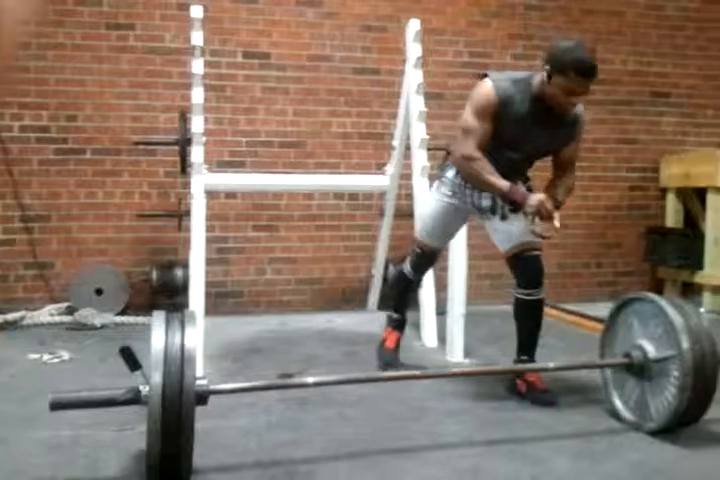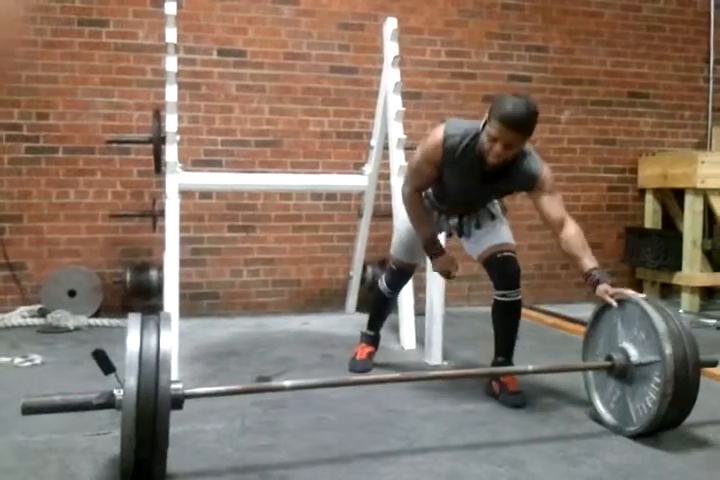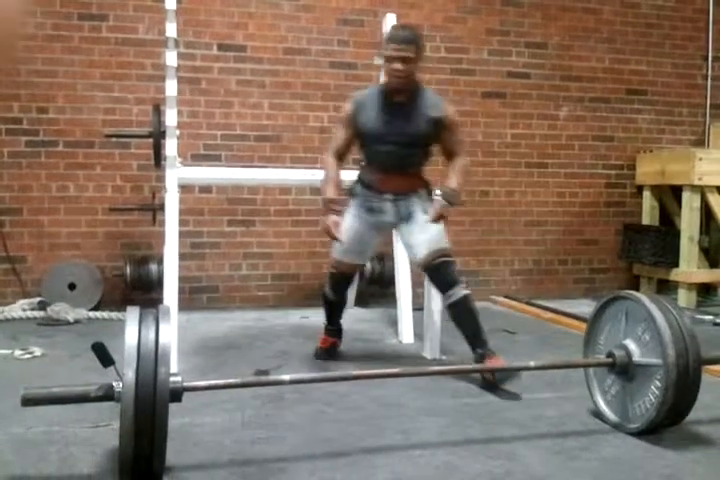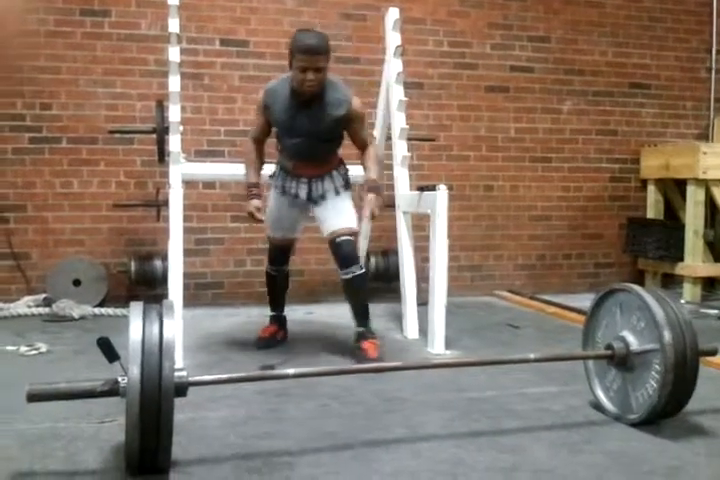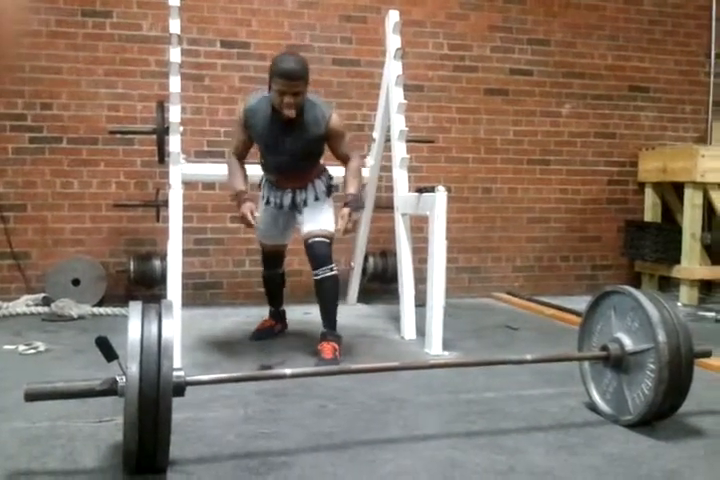
dt=1s
person 1, frame 1
left shoulder: (573, 119)
right shoulder: (493, 91)
left elbow: (565, 171)
right elbow: (465, 155)
left wrist: (550, 205)
right wrist: (520, 197)
left hip: (511, 188)
right hip: (461, 180)
left knee: (531, 271)
right knee: (423, 257)
left ankle: (524, 369)
right ankle: (395, 324)
person 1, frame 2
left shoulder: (534, 172)
right shoulder: (445, 139)
left elbow: (564, 225)
right elbow: (411, 190)
left wrist: (597, 277)
right wrist: (433, 249)
left hip: (480, 211)
right hip: (427, 205)
left knee: (508, 275)
right knee: (398, 271)
left ankle: (502, 370)
right ankle: (369, 340)
person 1, frame 3
left shoulder: (438, 109)
right shoulder: (358, 104)
left elbow: (456, 156)
right elbow: (335, 155)
left wrist: (448, 198)
right wrist: (331, 204)
left hip: (414, 200)
right hip: (366, 198)
left knee: (444, 273)
right knee: (340, 273)
left ankle: (483, 354)
right ankle: (332, 333)
person 1, frame 4
left shoulder: (346, 102)
right shoulder: (271, 95)
left elbow: (366, 146)
right elbow: (257, 142)
left wrist: (372, 187)
right wrist: (253, 191)
left hip: (329, 182)
right hip: (287, 180)
left knee: (347, 252)
right knee: (278, 254)
left ankle: (365, 333)
right ankle: (277, 322)
person 1, frame 5
left shoulder: (326, 118)
right shoulder: (251, 111)
left elbow: (350, 159)
right elbow: (236, 156)
left wrist: (350, 202)
right wrist: (242, 197)
left hip: (313, 190)
right hip: (273, 190)
left knee: (320, 253)
right knee: (271, 257)
left ankle: (330, 336)
right ankle: (276, 316)
